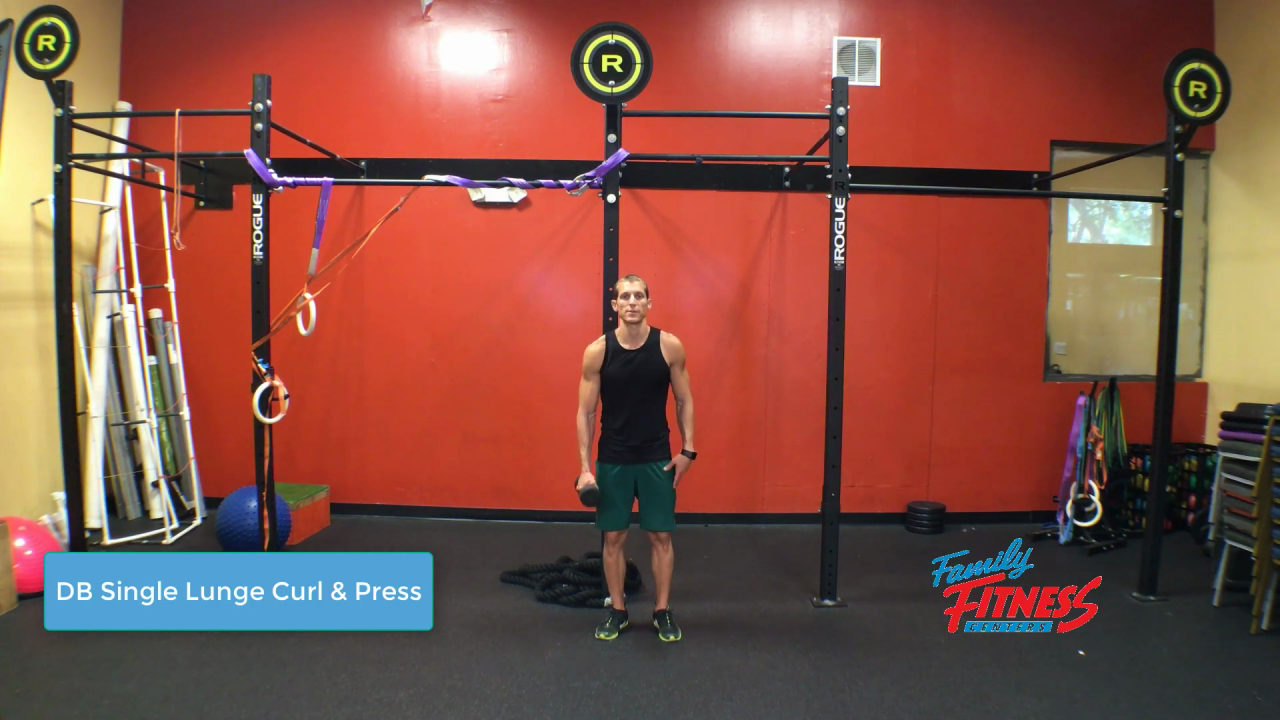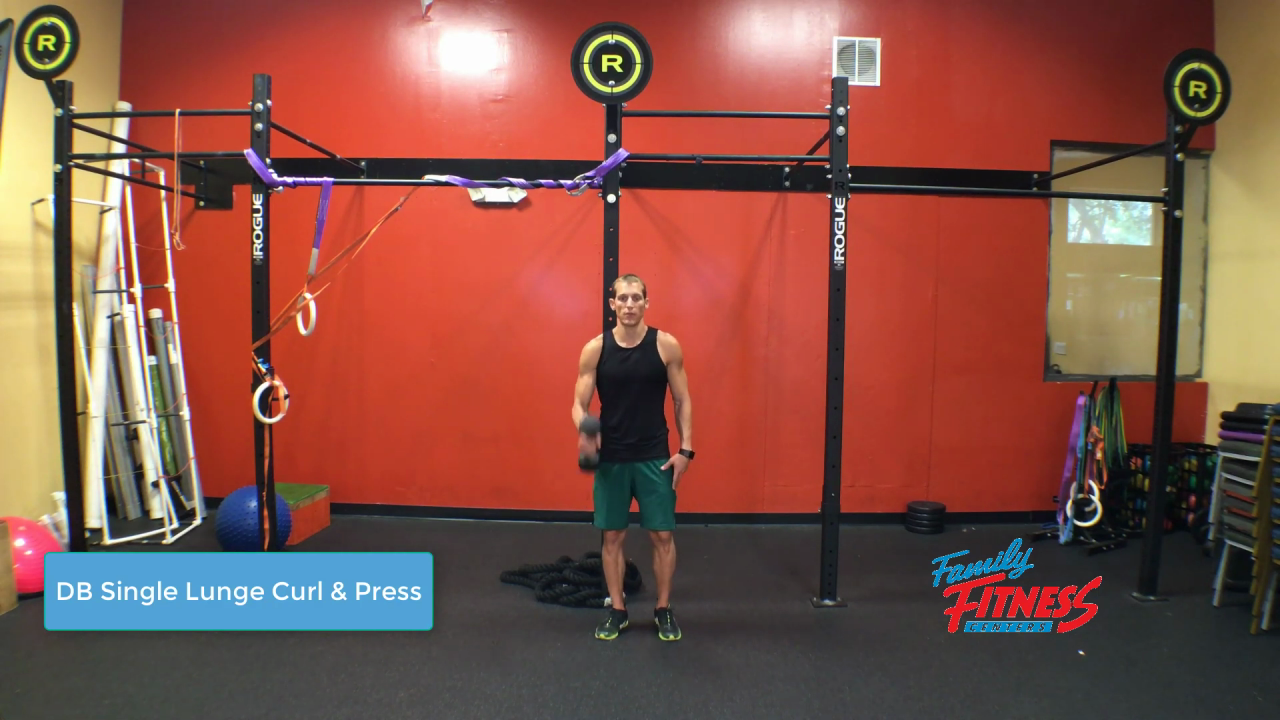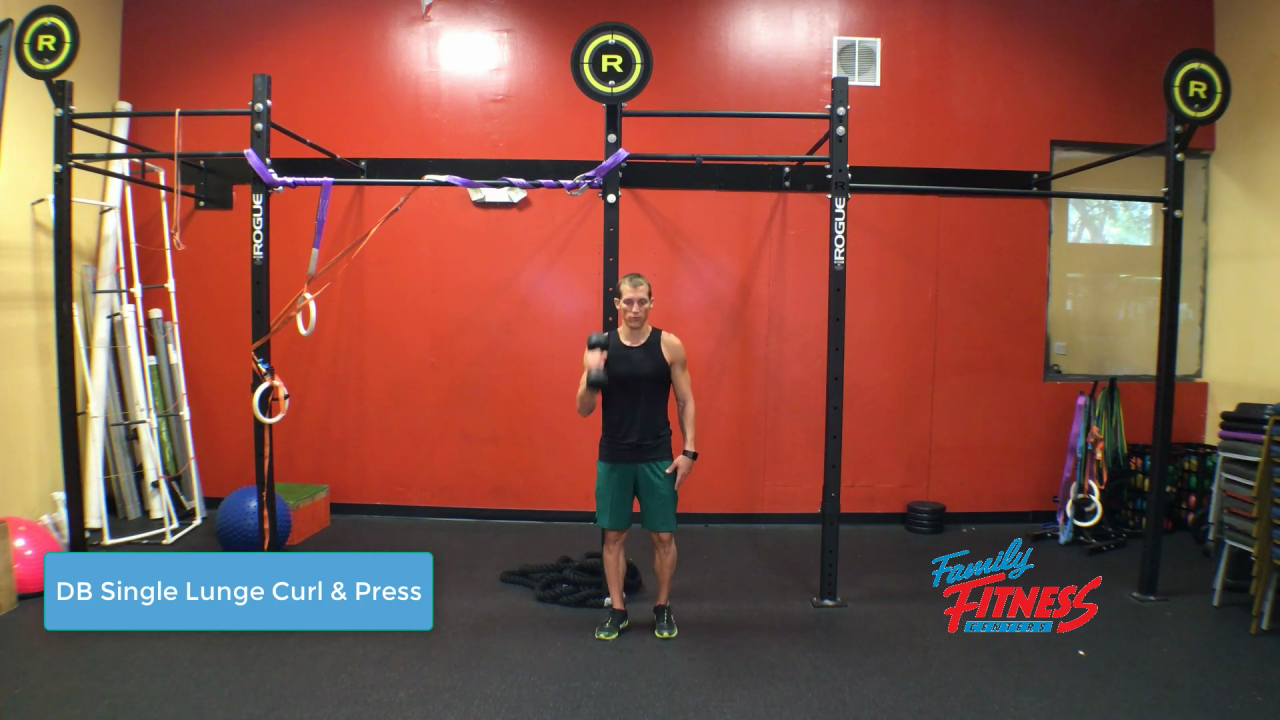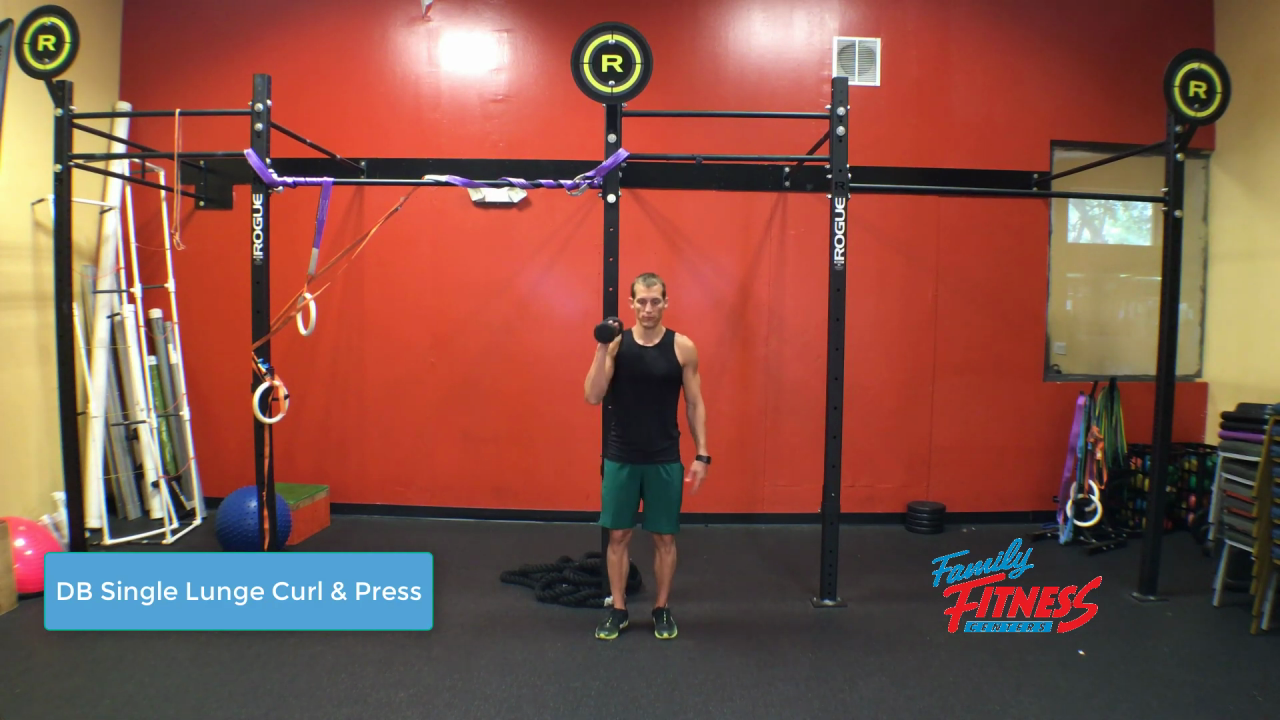
dt=0.2s
person 1, frame 1
left shoulder: (669, 345)
right shoulder: (597, 351)
left elbow: (684, 400)
right elbow: (585, 411)
left wrist: (688, 449)
right wrist: (586, 467)
left hip: (657, 458)
right hip: (612, 459)
left knee: (661, 535)
right knee: (613, 536)
left ankle: (662, 611)
right ankle: (618, 610)
person 1, frame 2
left shoulder: (666, 345)
right shoulder: (595, 348)
left elbow: (682, 400)
right elbow: (578, 405)
left wrist: (685, 448)
right wrist: (584, 431)
left hip: (655, 456)
right hip: (610, 458)
left knee: (662, 535)
right knee: (612, 535)
left ankle: (663, 609)
right ankle: (617, 610)
person 1, frame 3
left shoulder: (670, 345)
right shoulder: (603, 346)
left elbow: (686, 401)
right elbow: (583, 408)
left wrist: (689, 450)
right wrist: (591, 375)
left hip: (658, 458)
right hip: (613, 458)
left knee: (663, 535)
right knee: (613, 535)
left ankle: (663, 607)
right ankle: (617, 610)
person 1, frame 4
left shoulder: (682, 347)
right shoulder: (617, 344)
left elbow: (695, 404)
right elbow: (592, 396)
left wrist: (702, 455)
right wrist: (603, 350)
left hip: (665, 459)
right hip: (621, 457)
left knee: (664, 536)
right knee: (617, 535)
left ankle: (661, 609)
right ankle: (618, 610)
